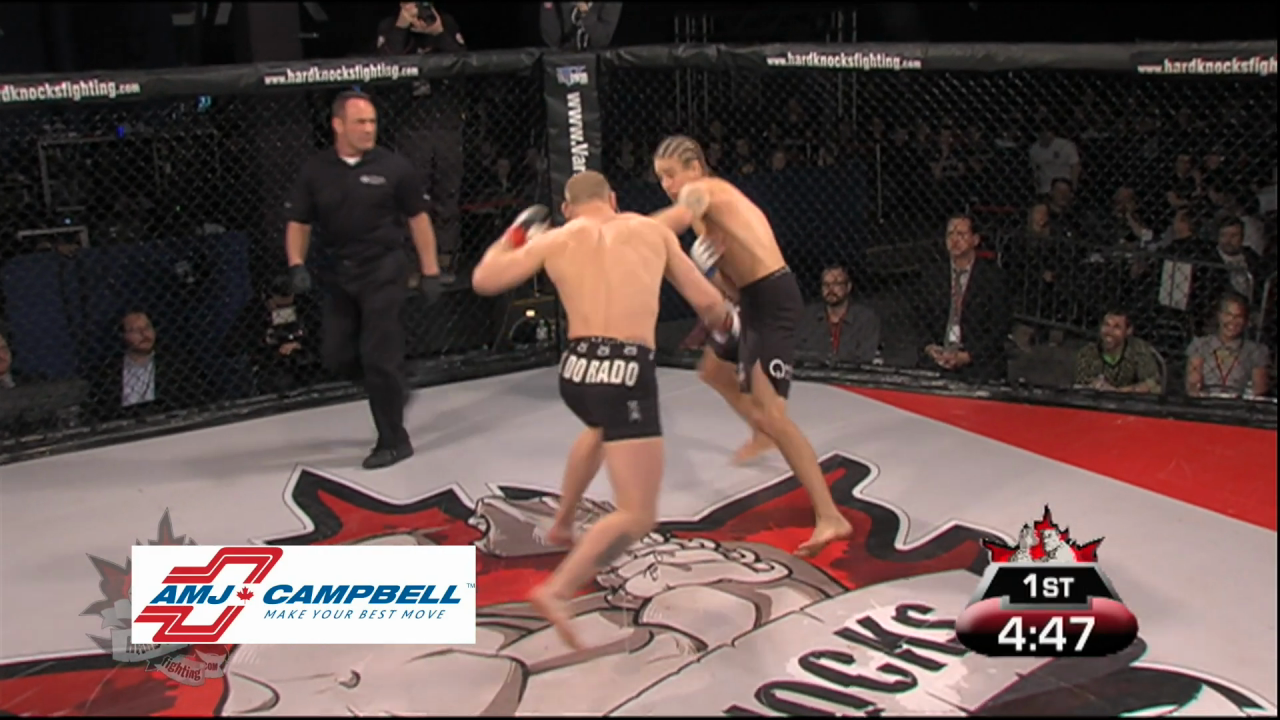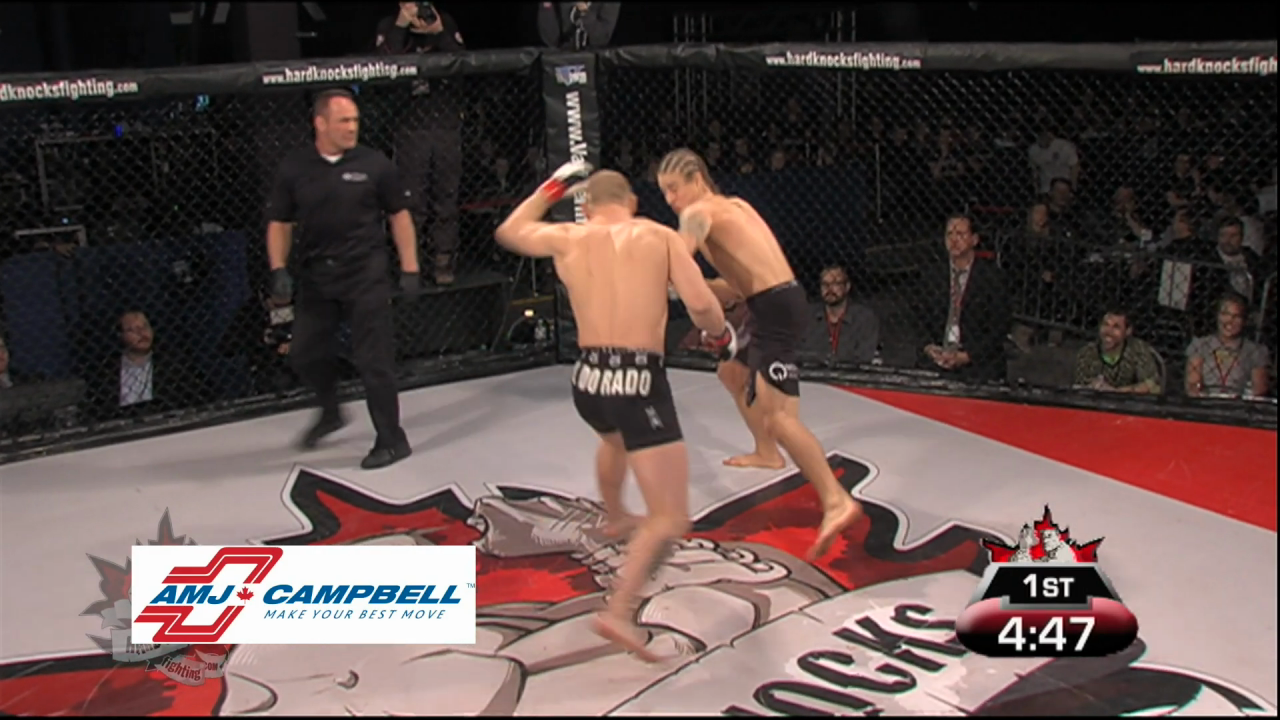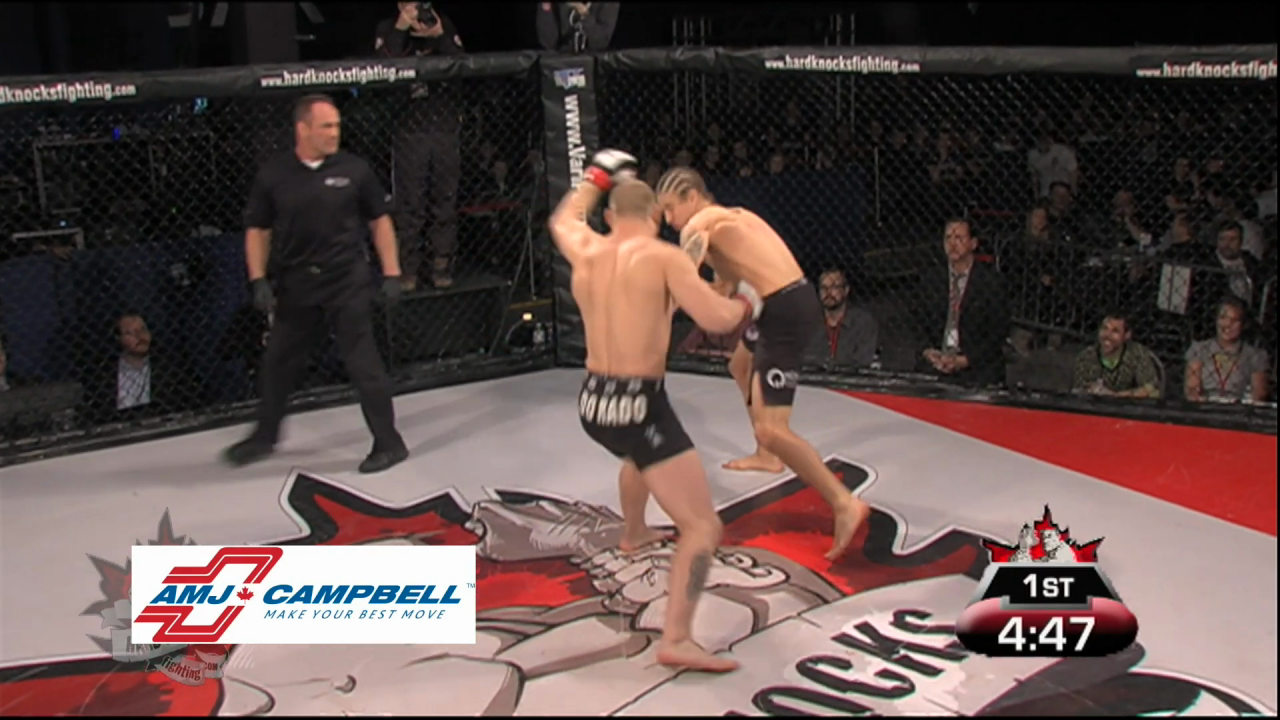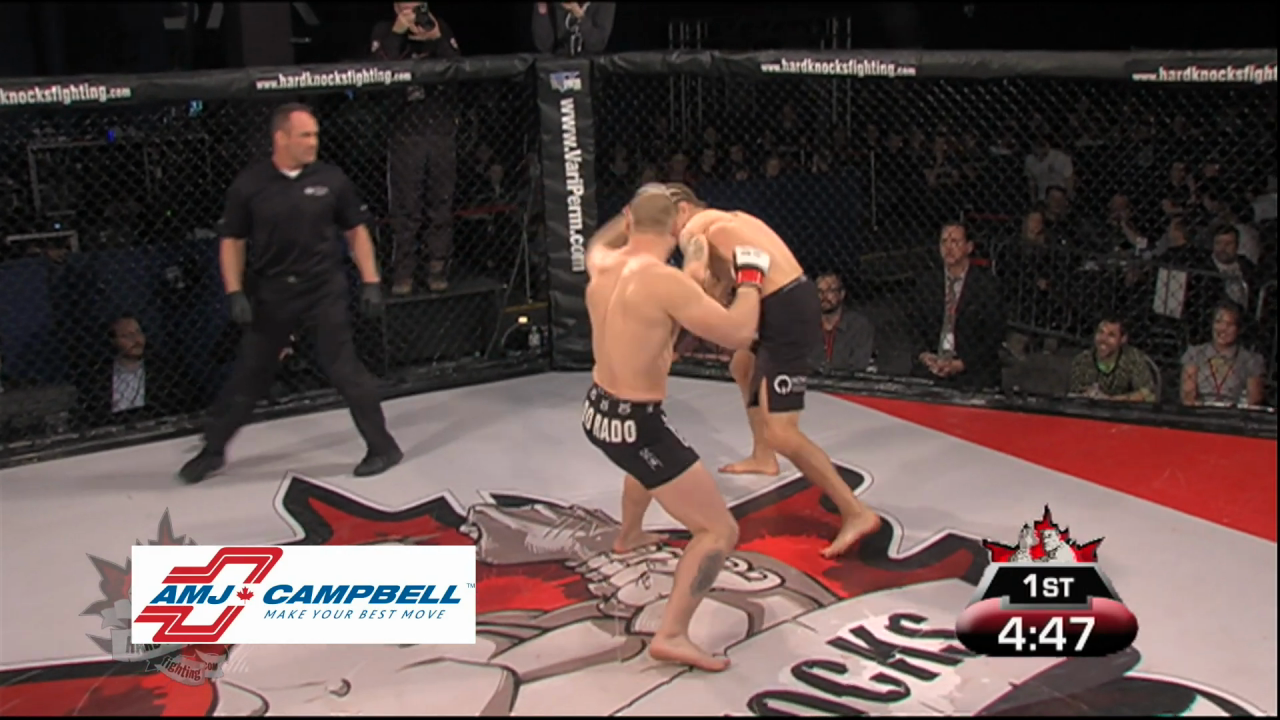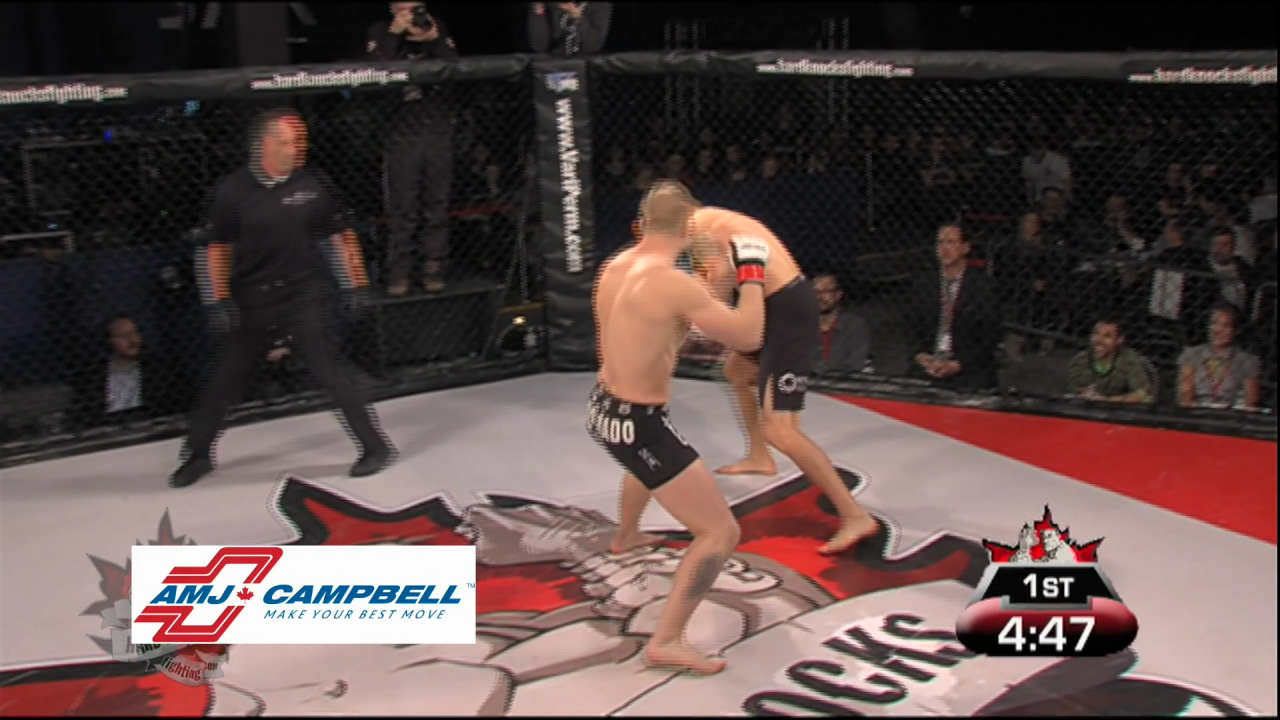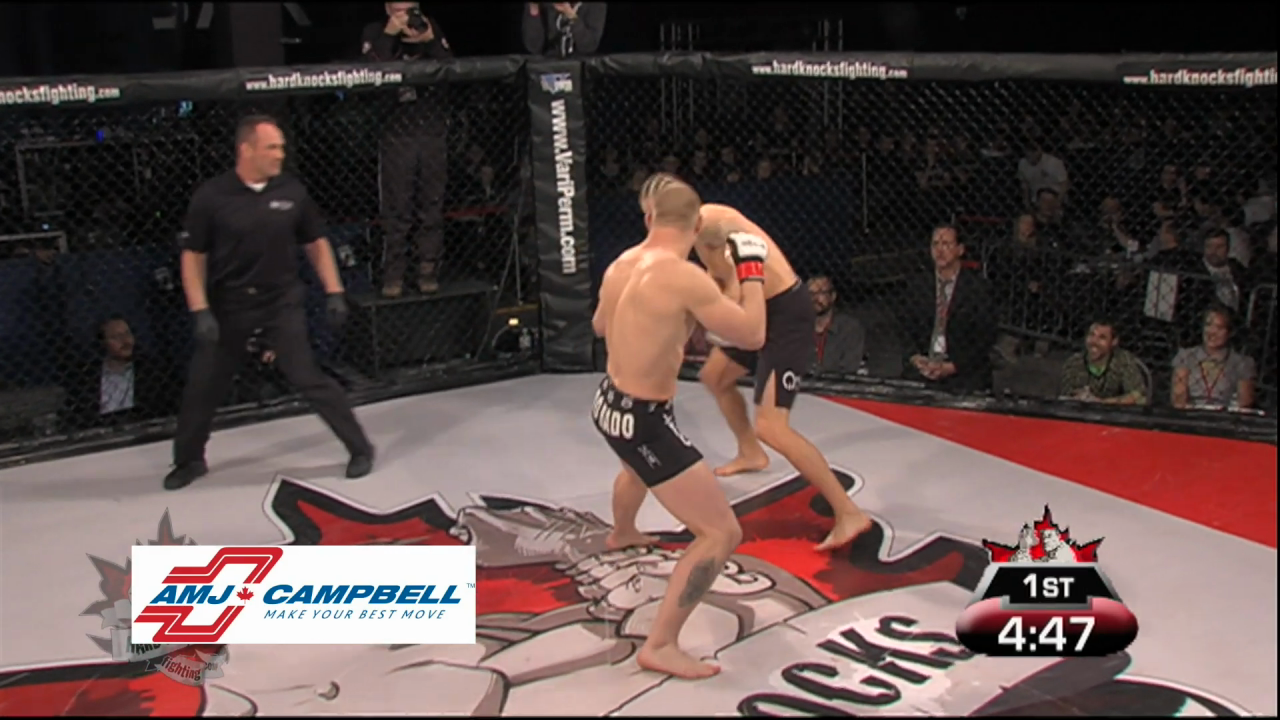
dt=0.2s
person 1, frame 1
left shoulder: (553, 240)
right shoulder: (652, 229)
left elbow: (483, 280)
right elbow: (704, 299)
left wrist: (518, 232)
right wrist: (727, 318)
left hip: (575, 371)
right hip: (628, 374)
left knee: (600, 428)
right knee: (636, 517)
left ankle: (563, 521)
right ankle: (557, 591)
person 1, frame 2
left shoulder: (567, 239)
right shoulder: (659, 236)
left elbow: (509, 231)
right elbow: (702, 305)
left wrist: (553, 187)
right wrist: (722, 335)
left hip: (586, 380)
right hip: (639, 382)
left knee: (615, 436)
right knee: (672, 519)
left ankle: (615, 519)
right ankle: (618, 614)
person 1, frame 3
left shoulder: (585, 251)
right shoulder: (661, 256)
left elbow: (561, 219)
right elbow: (717, 319)
left wrist: (597, 174)
right wrist: (744, 304)
left hip: (591, 401)
right hip: (639, 405)
left knee: (636, 452)
right knee: (703, 528)
left ankle: (634, 531)
right ankle: (677, 639)
person 1, frame 4
left shoulder: (603, 265)
right shoulder: (665, 281)
right elbow: (738, 334)
left wrist: (632, 211)
right wrist: (751, 276)
left hip: (598, 413)
right hip: (636, 426)
left knee: (646, 460)
right knee: (719, 531)
left ankle: (629, 534)
right ankle: (672, 635)
person 1, frame 5
left shoulder: (613, 268)
right shoulder: (674, 283)
right elbow: (748, 337)
right wrist: (752, 272)
left hip: (603, 410)
right hip: (638, 425)
left knee: (645, 461)
right knee: (721, 533)
left ankle: (626, 535)
right ankle: (666, 640)
person 1, frame 6
left shoulder: (619, 266)
right shoulder: (684, 278)
right elbow: (752, 336)
right wrist: (751, 269)
left hip: (610, 405)
right hip: (643, 422)
left knee: (637, 468)
right knee: (722, 534)
left ankle: (622, 533)
right ankle: (660, 646)
person 2, frame 1
left shoulder: (699, 191)
right shoulder: (717, 195)
left elbow: (669, 225)
right elbow: (731, 274)
right wrist: (703, 262)
left hip: (771, 303)
right hip: (755, 300)
left knee: (769, 412)
right knee: (714, 372)
left ankle: (829, 517)
right ankle: (761, 437)
person 2, frame 2
left shoulder: (700, 212)
right shoulder: (732, 206)
left hip: (775, 312)
right hip: (778, 305)
left knee: (778, 417)
right knee: (735, 377)
left ankle: (837, 504)
right ankle: (766, 453)
person 2, frame 3
left shoulder: (698, 225)
right shoulder: (733, 216)
left hip: (785, 314)
right hip: (792, 303)
left knee: (769, 429)
right knee: (743, 367)
left ankle: (845, 504)
right ankle: (764, 456)
person 2, frame 4
left shoulder: (694, 230)
right shoulder: (731, 219)
left elbow: (696, 283)
left hip: (786, 312)
right hip: (794, 300)
left knee: (779, 433)
right knee: (743, 368)
left ankle: (856, 514)
right ankle: (763, 458)
person 2, frame 5
left shoulder: (698, 227)
right shoulder: (719, 221)
left elbow: (715, 273)
left hip: (787, 311)
right hip: (782, 304)
left knee: (779, 430)
right knee: (735, 372)
left ankle: (855, 516)
right ankle: (758, 457)
person 2, frame 6
left shoulder: (707, 221)
right shoulder: (702, 226)
right elbow: (716, 280)
left wrist: (731, 303)
left hip: (786, 313)
left knee: (770, 428)
right knee: (713, 377)
left ankle: (848, 514)
right ankle: (751, 455)
person 3, frame 1
left shoulder: (394, 166)
right shoulder: (314, 170)
left elbow: (418, 219)
right elbow: (298, 223)
left wrist: (430, 272)
right wrist: (297, 266)
left hip: (383, 272)
right hip: (340, 274)
left knee: (378, 356)
right knee: (335, 354)
left ankle: (394, 441)
right ankle: (392, 393)
person 3, frame 2
left shoulder: (375, 164)
right shoulder: (293, 168)
left elbow: (400, 217)
right elbow: (279, 223)
left wrist: (410, 269)
right wrist: (279, 270)
left hip: (367, 273)
right hip: (317, 275)
left knee: (373, 359)
right knee: (305, 353)
left ankle: (392, 441)
right ankle: (330, 413)
person 3, frame 3
left shoulder: (356, 170)
right shoulder: (273, 175)
left elbow: (380, 222)
right elbow: (258, 231)
left wrist: (391, 274)
right wrist: (259, 280)
left hip: (348, 281)
right hip: (295, 284)
left knee: (363, 365)
right knee: (278, 364)
left ankle: (389, 444)
right ankle: (264, 436)
person 3, frame 4
left shoulder: (332, 180)
right shoulder: (249, 184)
left elbow: (357, 231)
right elbow: (233, 241)
left wrist: (371, 281)
right wrist: (236, 292)
left hip: (324, 290)
right hip: (271, 294)
left knee: (345, 370)
right knee: (248, 375)
left ankle: (383, 447)
right ankle: (212, 451)
person 3, frame 5
left shoulder: (313, 186)
right shoulder: (232, 190)
left elbow: (339, 237)
right elbow: (217, 248)
left wrist: (355, 285)
right wrist: (220, 299)
left hip: (303, 297)
right hip: (251, 300)
left knee: (329, 373)
right knee: (225, 380)
left ankle: (375, 447)
right ankle: (197, 456)
person 3, frame 6
left shoulder: (294, 192)
right shoulder: (210, 196)
left elbow: (316, 243)
right elbow: (193, 257)
left wrist: (334, 292)
right wrist: (200, 311)
left hip: (282, 301)
right hip: (228, 305)
left knee: (306, 377)
right knee: (202, 384)
left ankle: (360, 448)
right ankle: (189, 460)
person 4, frame 1
left shoulder: (446, 23)
right shoulder: (390, 27)
left wrist: (440, 34)
right wrist: (400, 27)
left hip: (448, 124)
right hip: (412, 127)
left knee: (448, 199)
left ankle: (446, 260)
person 4, frame 2
right shoulder: (388, 26)
left wrist: (439, 33)
right wrist: (400, 26)
left hip: (447, 122)
right hip: (410, 126)
left knee: (446, 199)
right knee: (412, 201)
left ankle: (445, 262)
person 4, frame 3
left shoulder: (444, 24)
right shoulder: (387, 29)
left wrist: (439, 36)
right wrist: (400, 29)
left hip: (445, 125)
right hip: (409, 129)
left knee: (445, 201)
right knee: (410, 204)
left ankle: (442, 265)
right ankle: (408, 268)
person 4, frame 4
left shoulder: (440, 27)
right shoulder: (384, 31)
left wrist: (437, 40)
right wrist: (396, 33)
left hip: (442, 128)
right hip: (405, 131)
left knee: (441, 204)
right knee: (406, 207)
left ankle: (438, 269)
right ankle: (403, 272)
person 4, frame 5
left shoulder: (436, 27)
right shoulder: (380, 32)
left wrist: (434, 40)
right wrist: (393, 34)
left hip: (438, 129)
right hip: (402, 132)
left knee: (437, 204)
right knee: (402, 207)
left ankle: (434, 269)
right ankle: (399, 273)
person 4, frame 6
left shoulder: (431, 27)
right shoulder: (374, 33)
left wrist: (430, 41)
right wrist: (389, 35)
left hip: (432, 130)
right hip: (396, 133)
left knee: (432, 206)
right knee: (397, 208)
left ankle: (428, 270)
right ankle: (393, 274)
